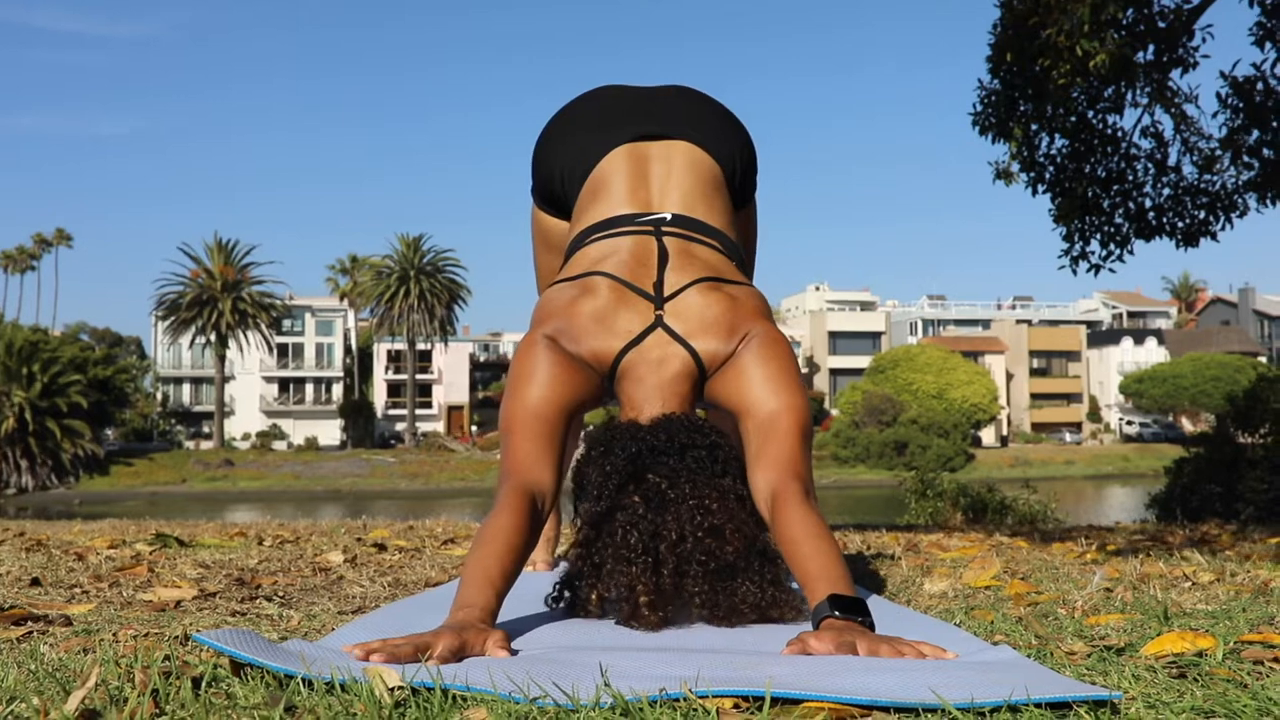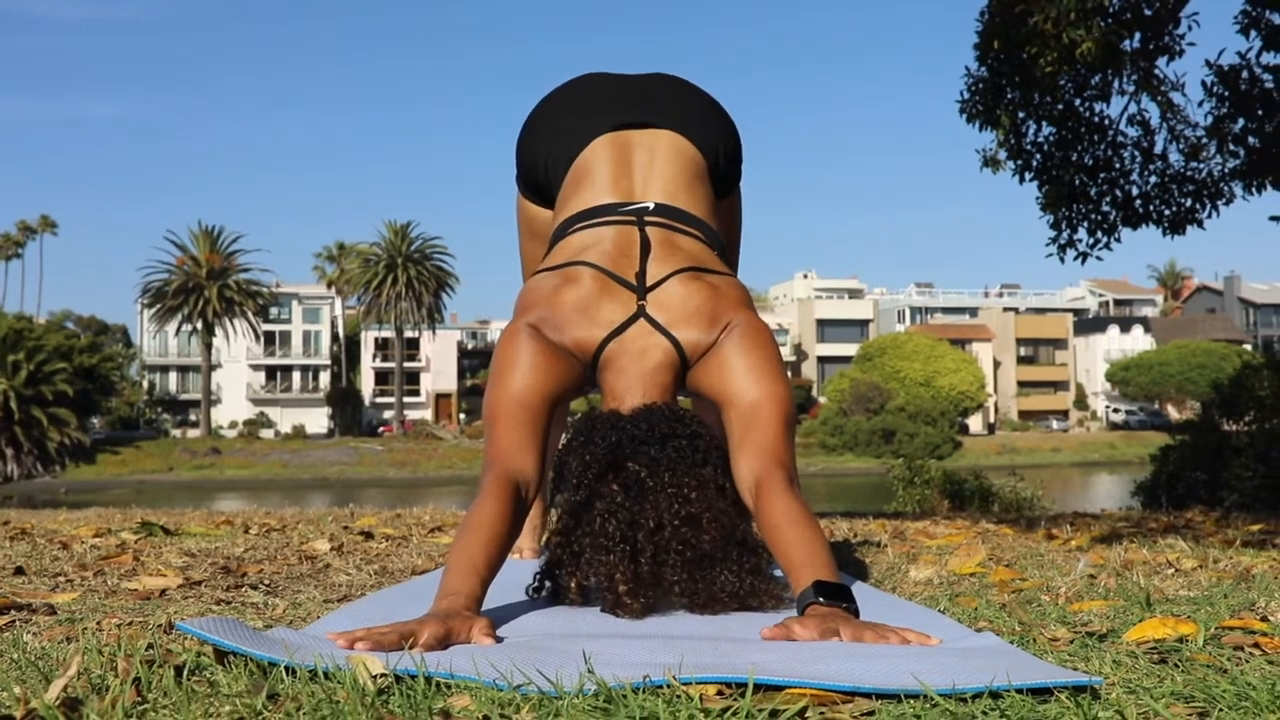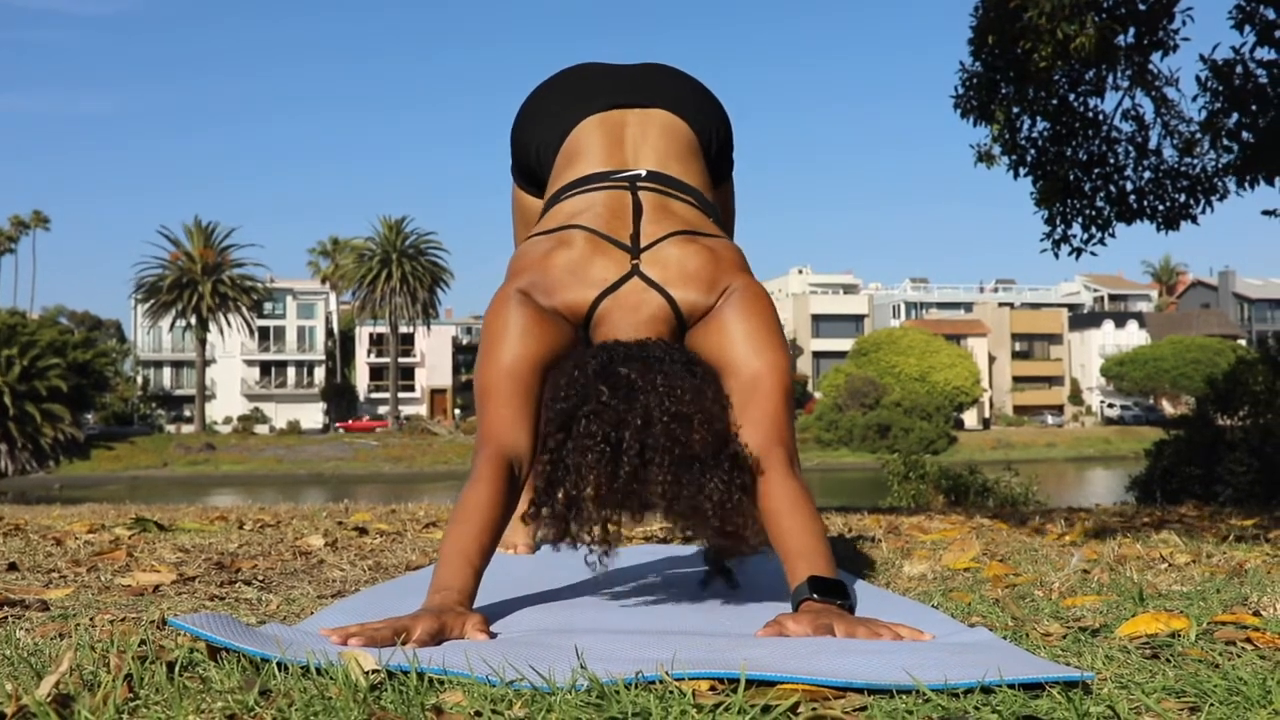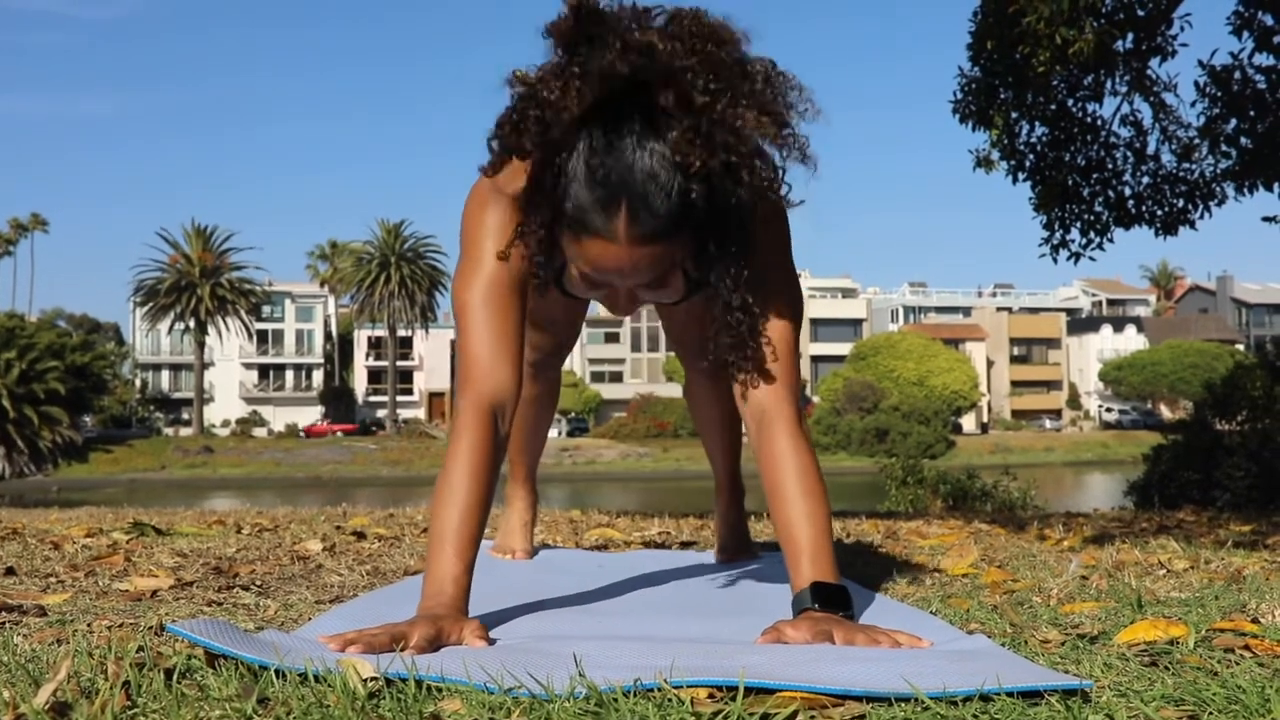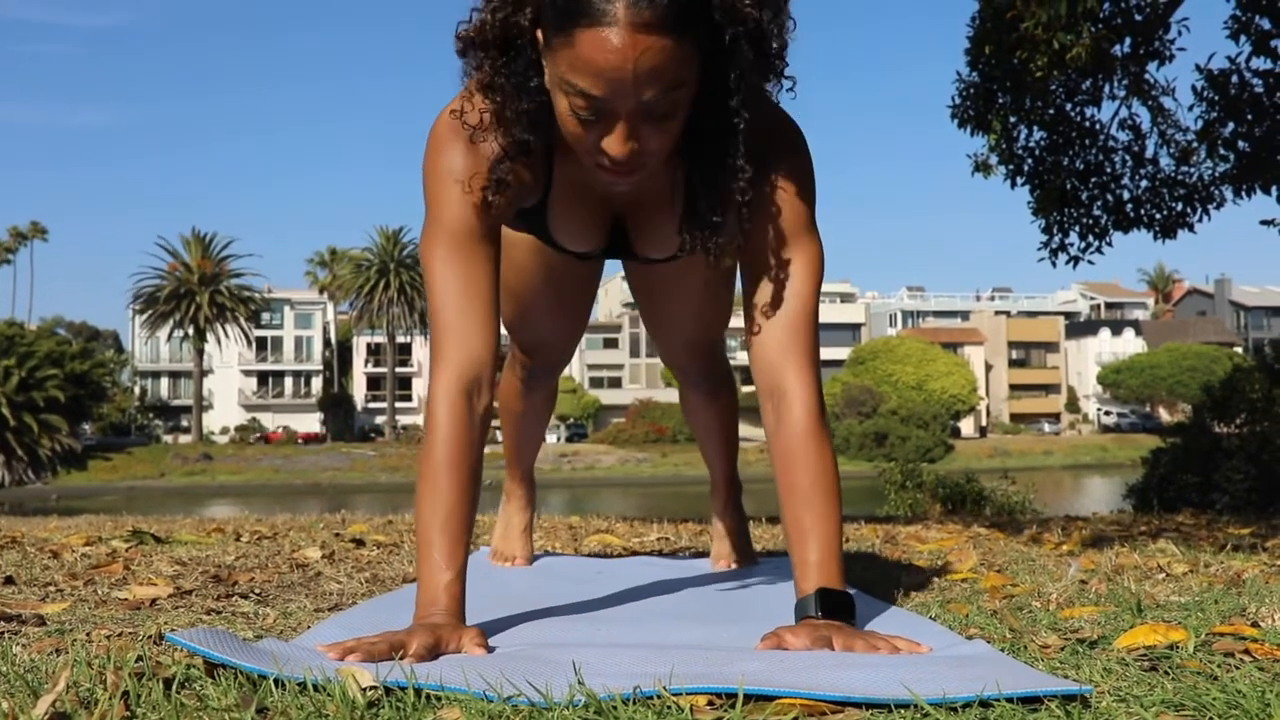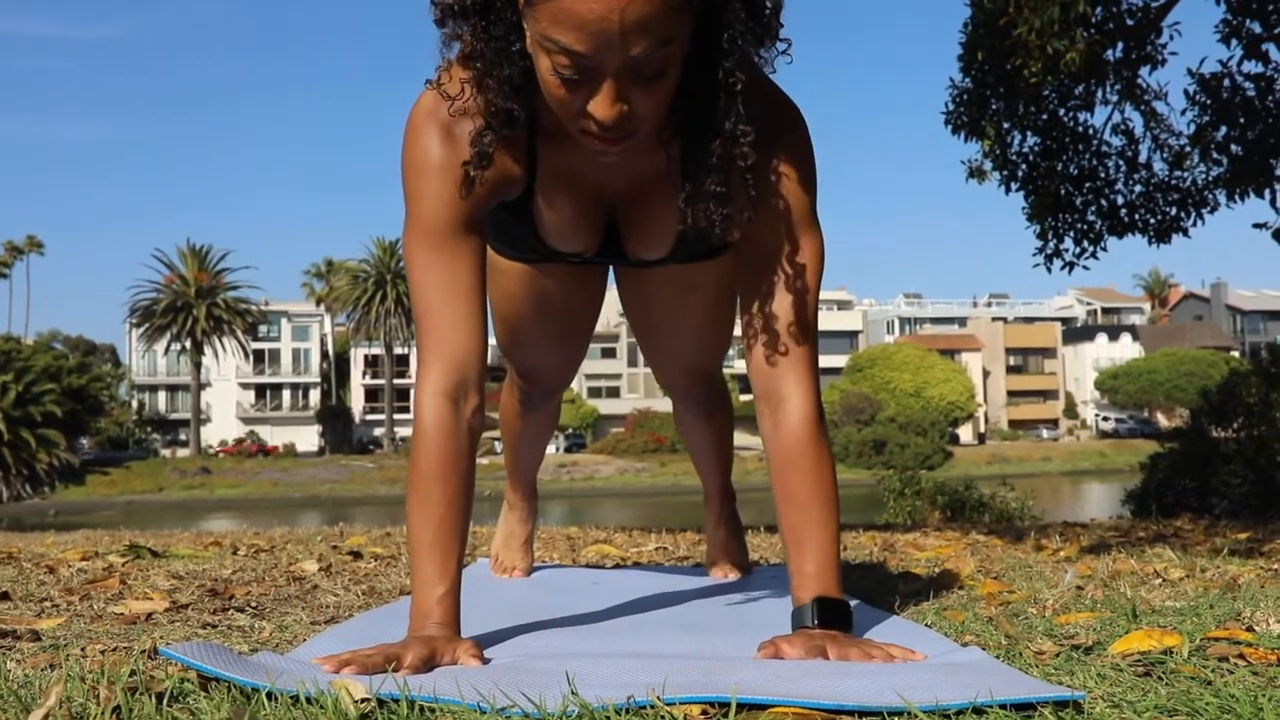
dt=0.7s
person 1, frame 1
left shoulder: (748, 349)
right shoulder: (559, 349)
left elbow: (788, 493)
right elbow: (520, 493)
left wrist: (844, 617)
left ankle: (730, 543)
right ankle: (545, 537)
person 1, frame 2
left shoulder: (729, 340)
right shoulder: (542, 340)
left elbow: (772, 482)
right elbow: (505, 481)
left wrist: (827, 602)
left ankle: (722, 525)
right ankle: (535, 518)
person 1, frame 3
left shoulder: (728, 301)
right shoulder: (534, 302)
left elbow: (771, 459)
right elbow: (497, 460)
left wrist: (822, 597)
right wrist: (444, 603)
left knee: (722, 374)
right knee: (534, 369)
left ankle: (725, 511)
right ankle: (533, 503)
person 1, frame 4
left shoulder: (745, 209)
right shoulder: (510, 200)
left elbow: (773, 406)
right elbow: (482, 405)
left wrist: (821, 603)
right wrist: (441, 605)
left hip: (696, 189)
left knee: (711, 352)
right knee: (539, 350)
left ankle: (728, 499)
right ankle: (520, 495)
person 1, frame 5
left shoulder: (759, 146)
right shoulder: (479, 133)
left elbow: (789, 382)
right elbow: (461, 380)
left wrist: (824, 604)
right wrist: (438, 609)
left hip: (683, 226)
right hip: (546, 217)
right knee: (538, 355)
left ankle: (726, 500)
right ankle: (517, 494)
person 1, frame 6
left shoulder: (757, 126)
right shoulder: (456, 120)
left elbow: (786, 383)
right elbow: (449, 386)
left wrist: (820, 614)
right wrist: (433, 623)
left hip: (686, 234)
right hip: (534, 232)
right knee: (538, 378)
left ankle: (720, 512)
right ankle: (518, 503)
